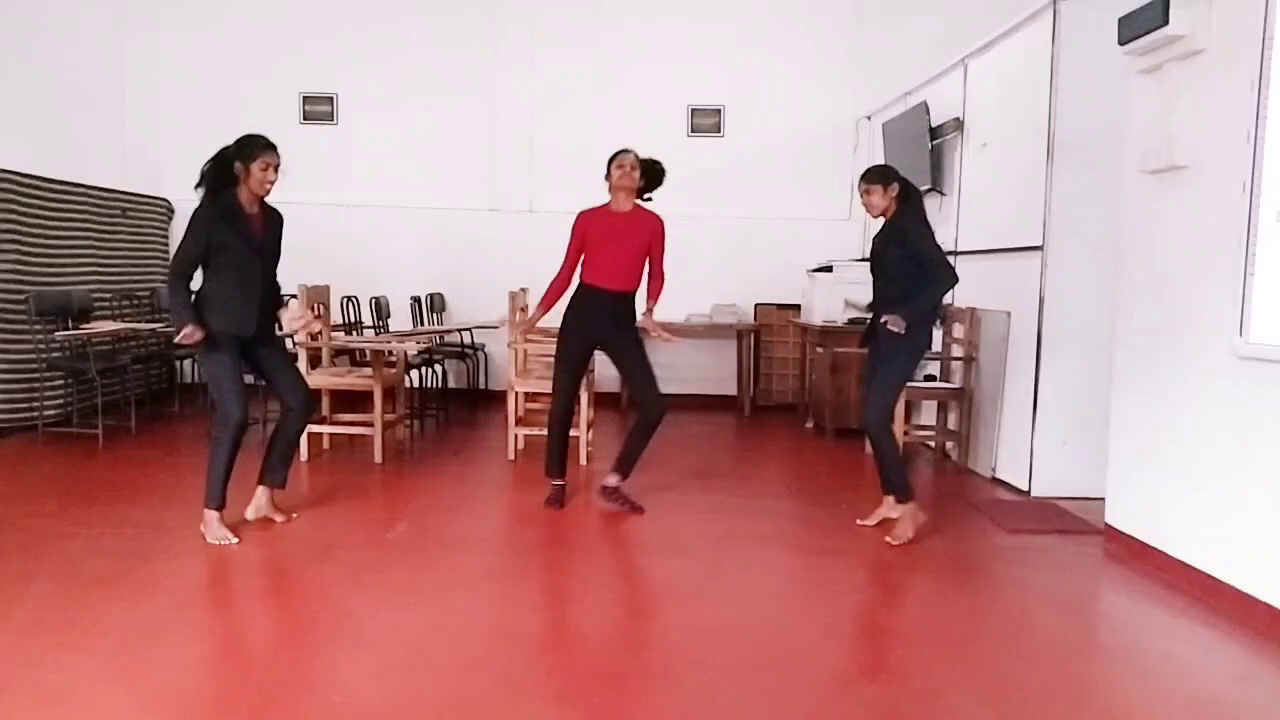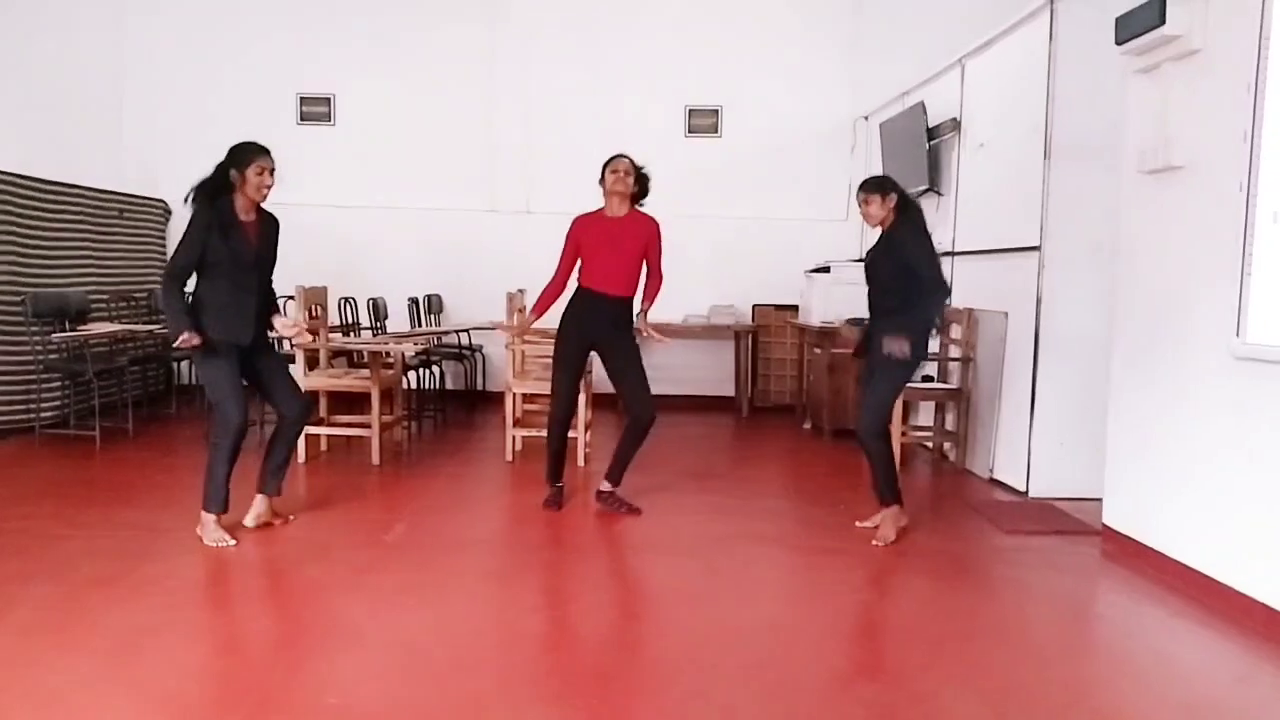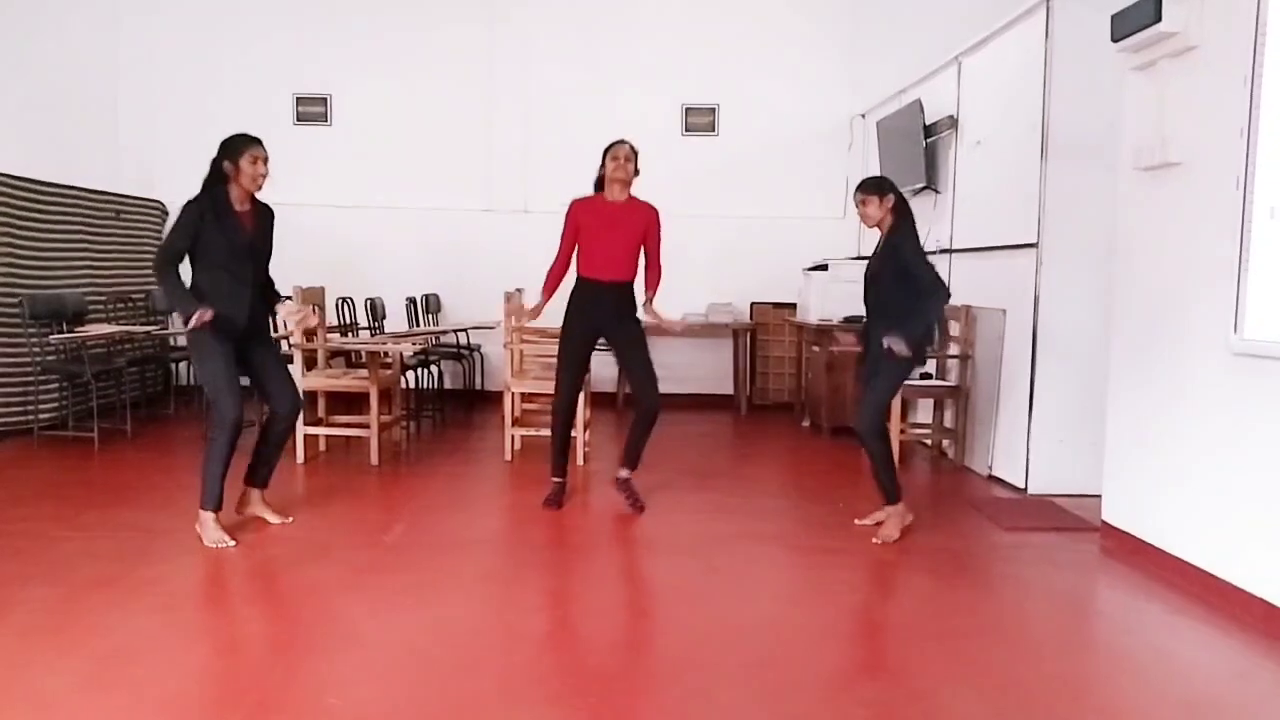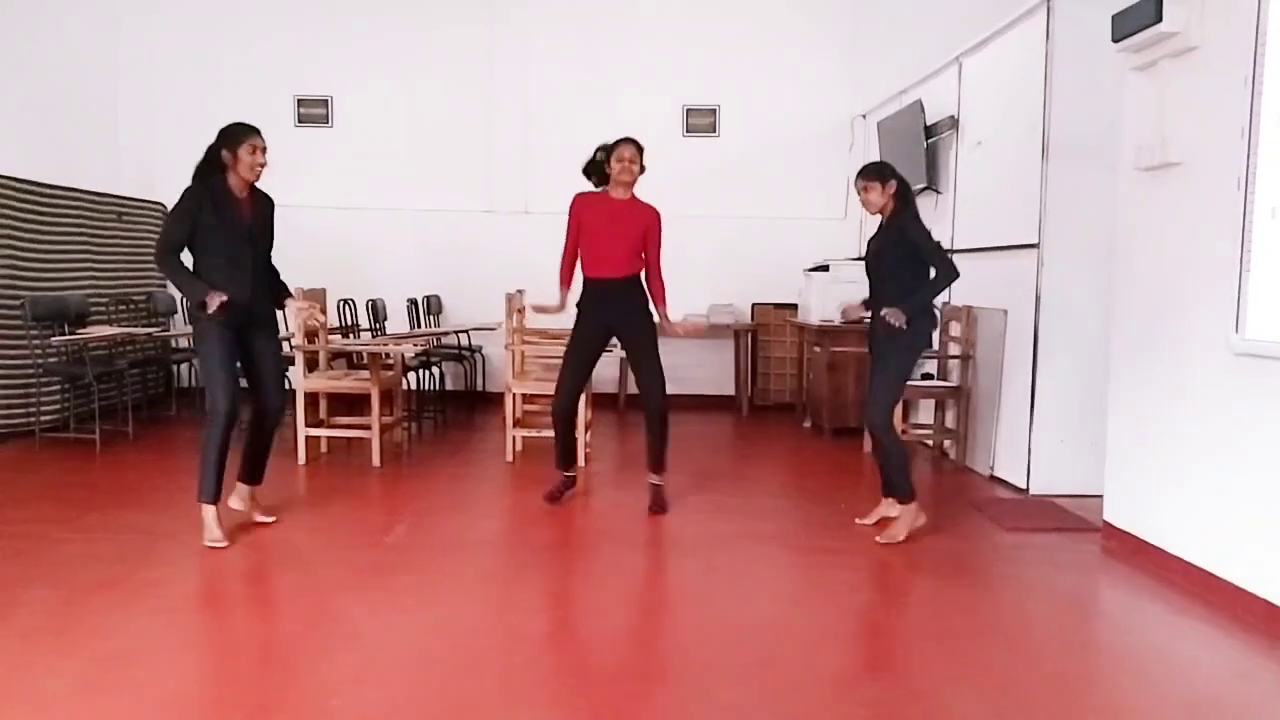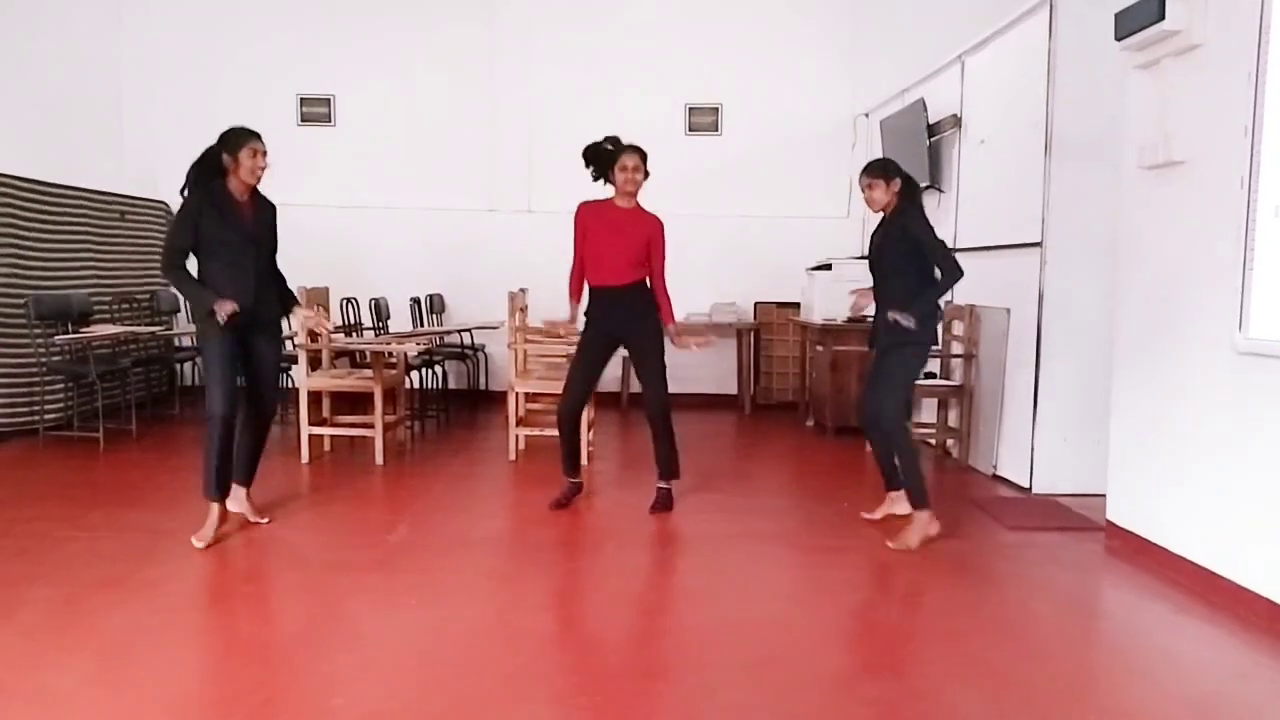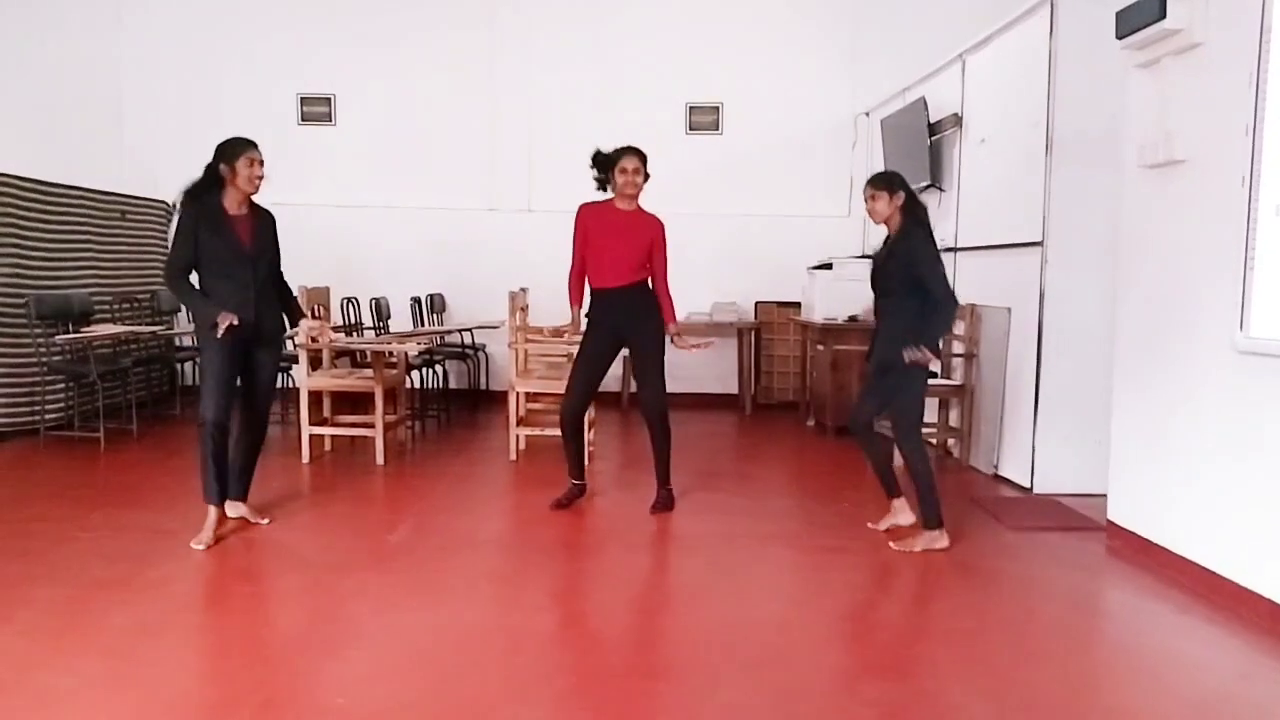
dt=0.1s
person 1, frame 1
left shoulder: (273, 218)
right shoulder: (213, 211)
right elbow: (179, 273)
left wrist: (284, 312)
right wrist: (187, 321)
left hip: (260, 330)
right hip: (219, 330)
left knee: (300, 402)
right knee: (233, 414)
left ankle: (265, 497)
right ankle: (211, 514)
person 1, frame 2
left shoulder: (269, 224)
right shoulder: (208, 220)
right elbow: (173, 279)
left wrist: (277, 318)
right wrist: (183, 327)
left hip: (253, 336)
right hip: (214, 337)
left knee: (295, 409)
right knee: (233, 418)
left ankle: (262, 504)
right ankle: (209, 517)
person 1, frame 3
left shoulder: (264, 215)
right shoulder: (202, 209)
right elbow: (164, 265)
left wrist: (280, 305)
right wrist: (189, 307)
left hip: (254, 326)
right hip: (212, 327)
left knee: (286, 405)
right knee: (228, 414)
left ankle: (253, 496)
right ankle: (208, 517)
person 1, frame 4
left shoulder: (264, 204)
right shoulder: (199, 197)
right elbow: (166, 254)
left wrist: (287, 301)
right wrist: (202, 291)
left hip: (258, 316)
right hip: (216, 316)
left knee: (270, 404)
right knee: (223, 405)
left ankle: (244, 492)
right ankle: (209, 509)
person 1, frame 5
left shoulder: (265, 209)
right shoulder: (200, 202)
right elbow: (172, 264)
left wrist: (294, 309)
right wrist: (209, 301)
left hip: (264, 320)
right hip: (219, 320)
left knee: (262, 408)
right knee: (220, 407)
left ankle: (239, 492)
right ankle: (215, 509)
person 1, frame 6
left shoulder: (265, 220)
right shoulder: (197, 216)
right elbow: (176, 276)
left wrist: (299, 318)
right wrist: (212, 313)
left hip: (265, 331)
right hip: (220, 330)
left knee: (257, 416)
right knee: (213, 413)
left ankle: (237, 500)
right ankle: (213, 511)
person 2, frame 1
left shoulder: (909, 226)
right shoulder: (888, 232)
left elbow: (946, 274)
left wrist: (909, 316)
right wrist: (870, 310)
left hip: (905, 336)
right hip: (886, 333)
left knee: (875, 417)
right knee: (876, 418)
left ankle: (909, 506)
right ankle: (892, 500)
person 2, frame 2
left shoulder: (906, 238)
right shoulder: (885, 242)
left elbow: (938, 289)
left wrist: (909, 335)
right wrist: (864, 337)
left hip: (899, 347)
right hip: (880, 343)
left knee: (867, 423)
right knee: (875, 425)
left ankle: (893, 509)
right ankle: (888, 508)
person 2, frame 3
left shoulder: (902, 242)
right shoulder: (884, 246)
left elbow: (936, 294)
left wrist: (909, 339)
right wrist: (863, 338)
left hip: (898, 349)
right hip: (880, 347)
left knee: (866, 422)
right knee: (873, 424)
left ankle: (896, 507)
right ankle: (889, 506)
person 2, frame 4
left shoulder: (906, 225)
right shoulder: (883, 231)
left elbow: (947, 270)
left wrist: (909, 312)
right wrist: (865, 307)
left hip: (905, 332)
right hip: (886, 333)
left knee: (878, 416)
right knee: (876, 418)
left ankle: (909, 506)
right ankle: (892, 500)
person 2, frame 5
left shoulder: (910, 222)
right shoulder: (885, 227)
left elbow: (951, 270)
left wrist: (915, 313)
right wrist: (875, 293)
left hip: (909, 335)
right hip: (890, 334)
left knee: (892, 420)
right knee: (870, 412)
left ankle: (923, 515)
right ankle: (897, 495)
person 2, frame 6
left shoulder: (914, 241)
right shoulder: (892, 243)
left elbow: (946, 301)
left wrist: (926, 345)
left hip: (908, 355)
right hip: (889, 350)
left knee: (907, 437)
right knee: (860, 421)
left ankle: (934, 531)
right ankle: (899, 505)
person 3, frame 1
left shoulder: (652, 223)
right shoulder: (587, 219)
left elbow: (656, 273)
right elbow: (566, 272)
left wrist: (649, 312)
right wrist: (539, 313)
left hip: (622, 318)
right hip: (583, 312)
left knee: (653, 408)
right knee: (562, 405)
left ankle: (614, 482)
right ankle: (556, 482)
person 3, frame 2
left shoulder: (647, 226)
right shoulder: (582, 224)
left elbow: (654, 275)
right elbow: (561, 276)
left wrist: (643, 313)
right wrist: (532, 316)
left hip: (618, 322)
right hip: (580, 316)
left knee: (643, 411)
right knee: (561, 409)
left ankle: (607, 488)
right ankle: (555, 485)
person 3, frame 3
left shoulder: (646, 214)
right shoulder: (579, 209)
left elbow: (652, 266)
right elbow: (562, 260)
left wrist: (649, 306)
right wrist: (542, 301)
left hip: (621, 308)
right hip: (581, 304)
left knee: (647, 399)
right knee: (565, 400)
left ankle: (625, 474)
right ankle: (558, 480)
person 3, frame 4
left shoulder: (648, 215)
right shoulder: (583, 203)
left elbow: (652, 269)
right elbow: (570, 255)
left wrist: (663, 315)
right wrist: (562, 299)
left hip: (633, 305)
right hip: (593, 304)
left knee: (655, 398)
right knee: (565, 396)
left ankle: (656, 481)
right ankle: (566, 473)
person 3, frame 5
left shoulder: (651, 224)
right shoulder: (586, 212)
left elbow: (657, 279)
right elbow: (577, 268)
left wrist: (671, 328)
right wrist: (573, 312)
left hip: (639, 312)
right hip: (599, 314)
left knee: (656, 404)
right knee: (569, 407)
left ankle: (664, 484)
right ankle: (573, 480)
person 3, frame 6
left shoulder: (653, 225)
right shoulder: (588, 214)
left elbow: (660, 280)
right elbow: (578, 269)
left wrist: (672, 329)
right wrist: (575, 315)
left hip: (641, 312)
right hip: (602, 314)
left knee: (653, 406)
right knee: (571, 407)
left ankle: (664, 488)
right ankle: (577, 482)
